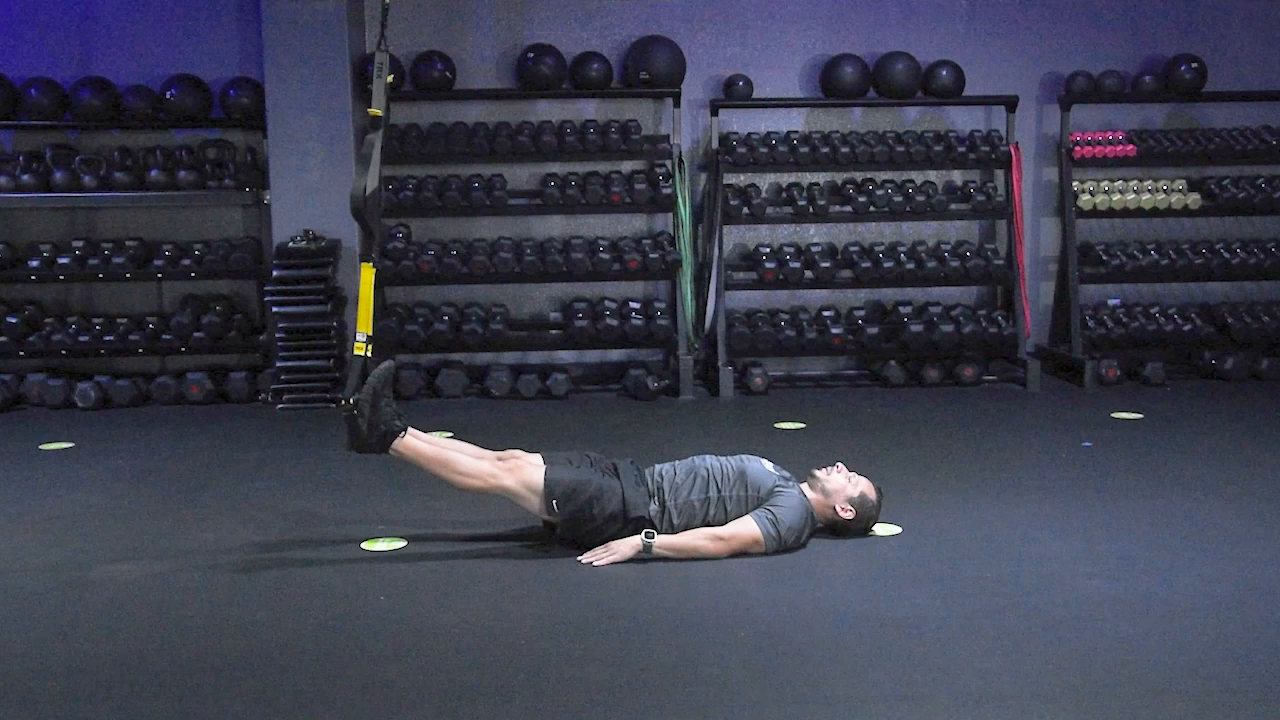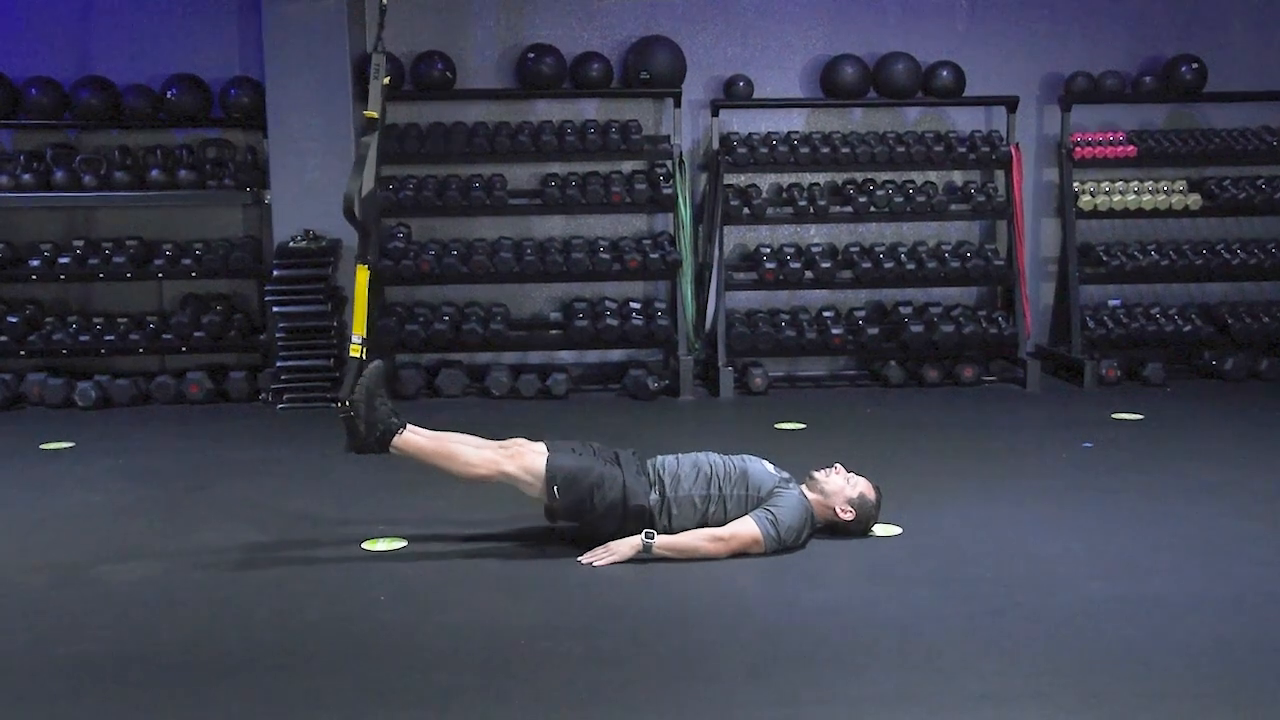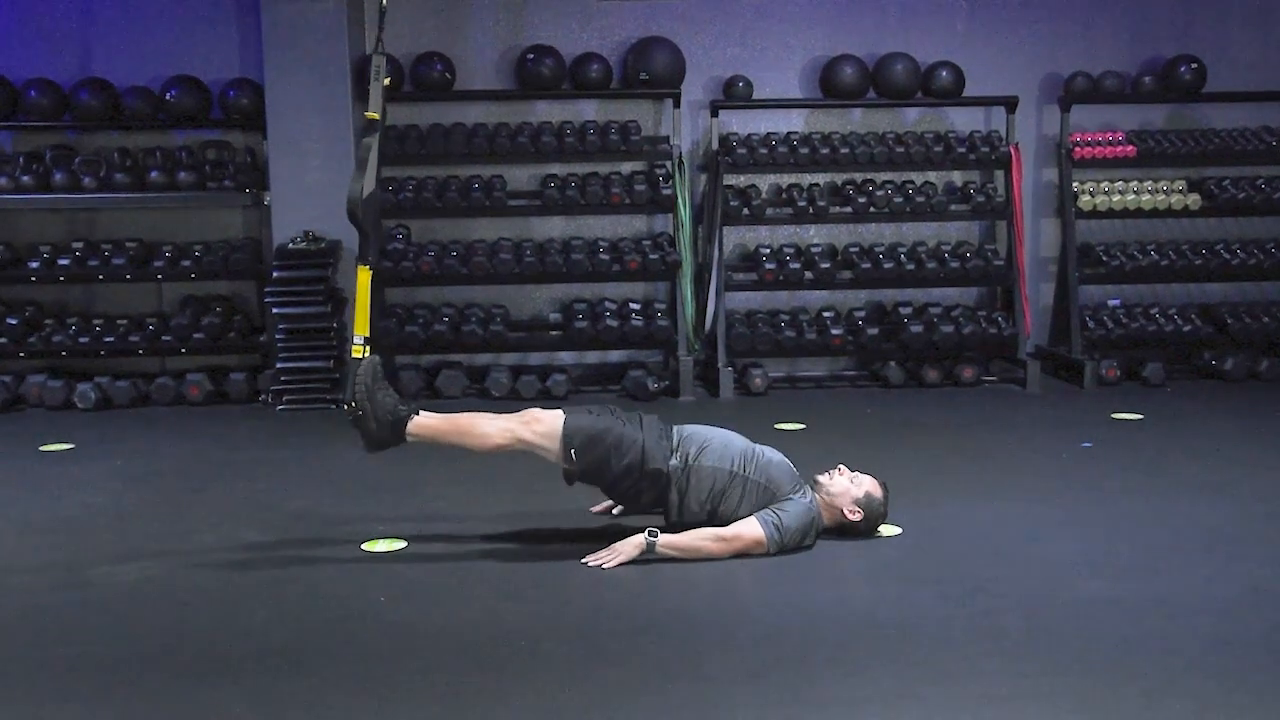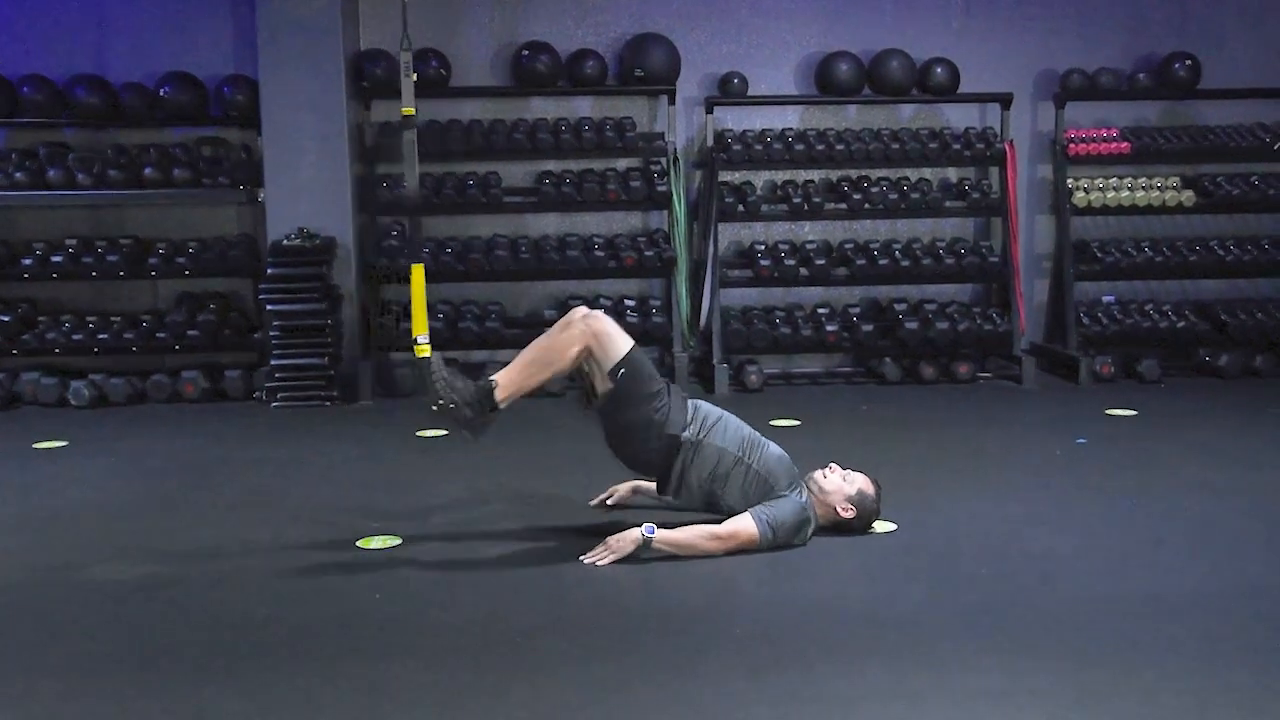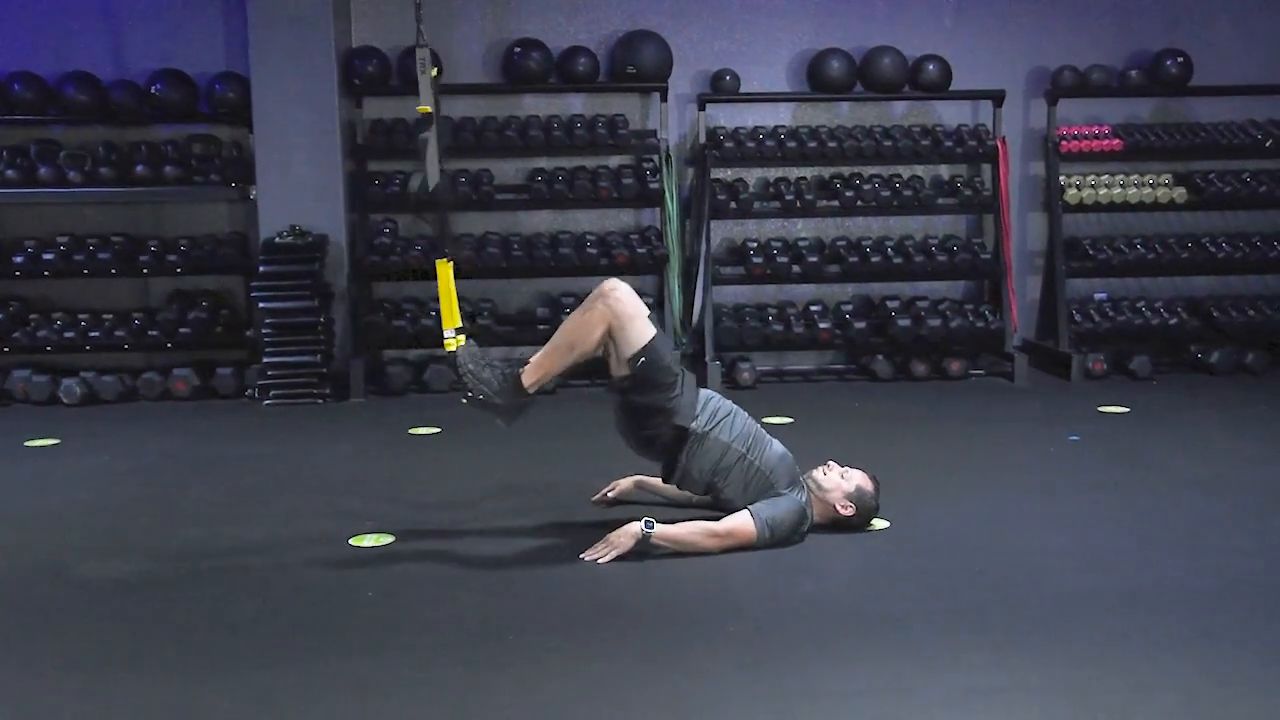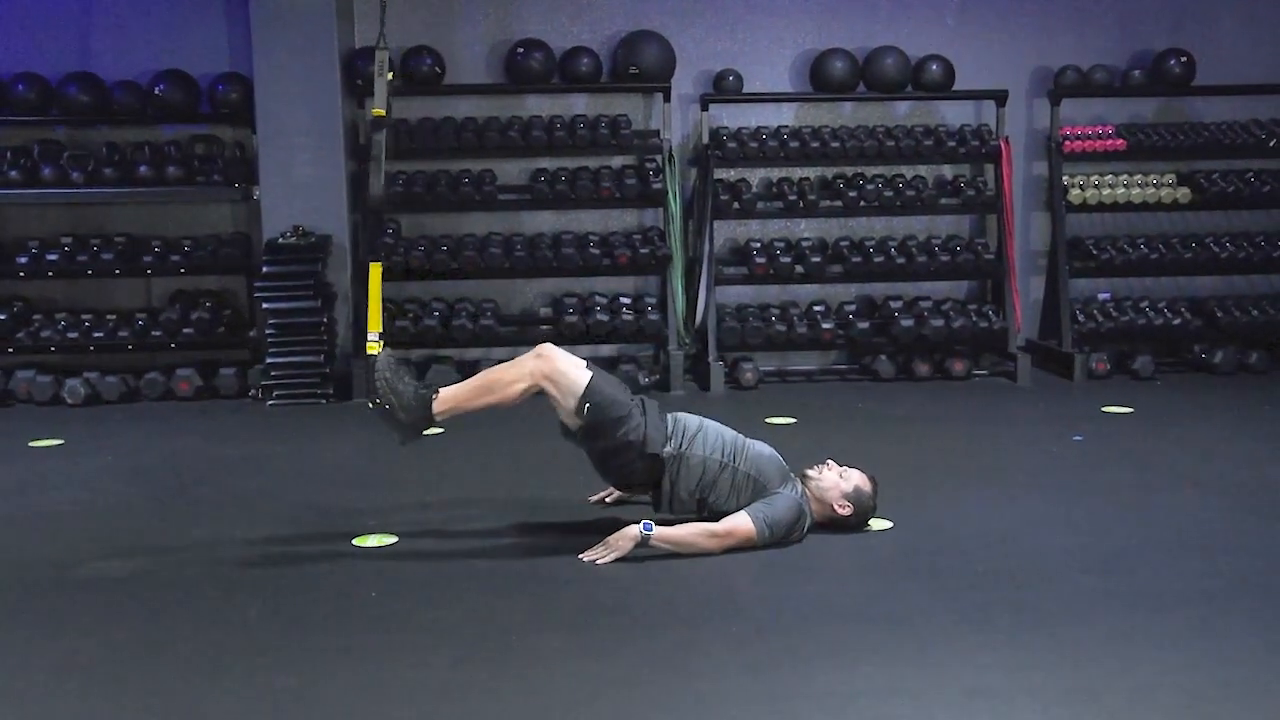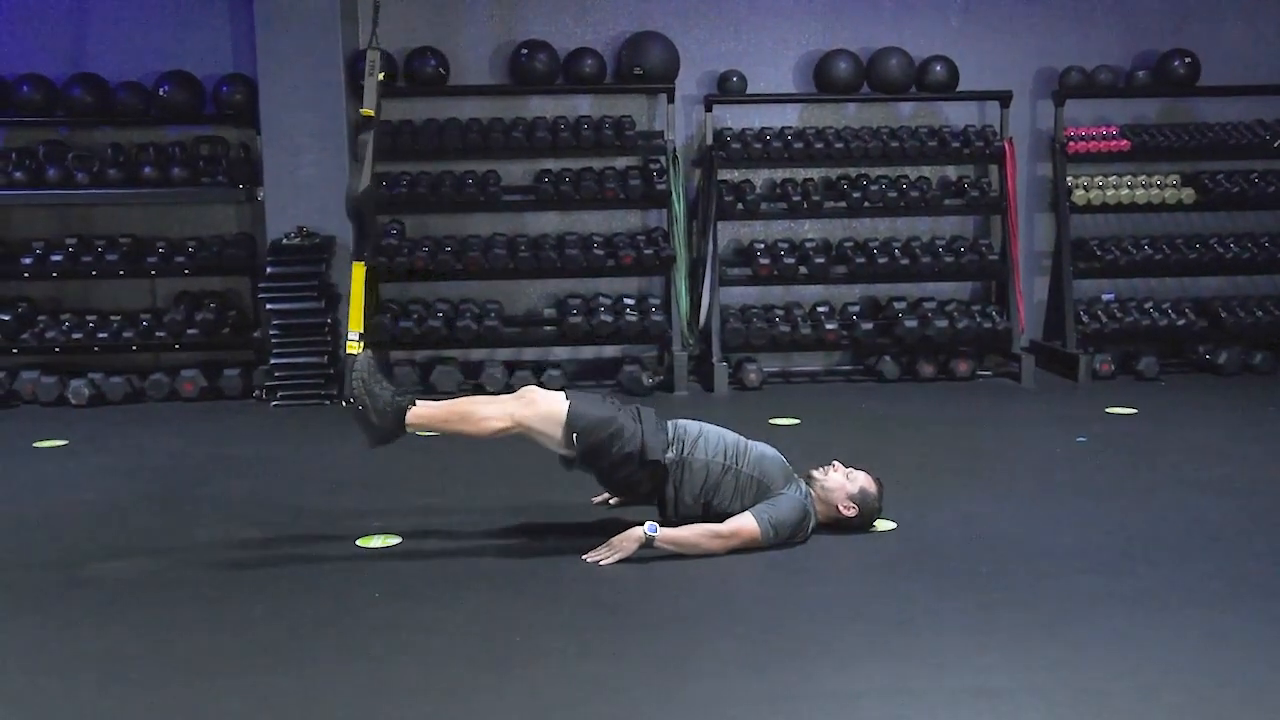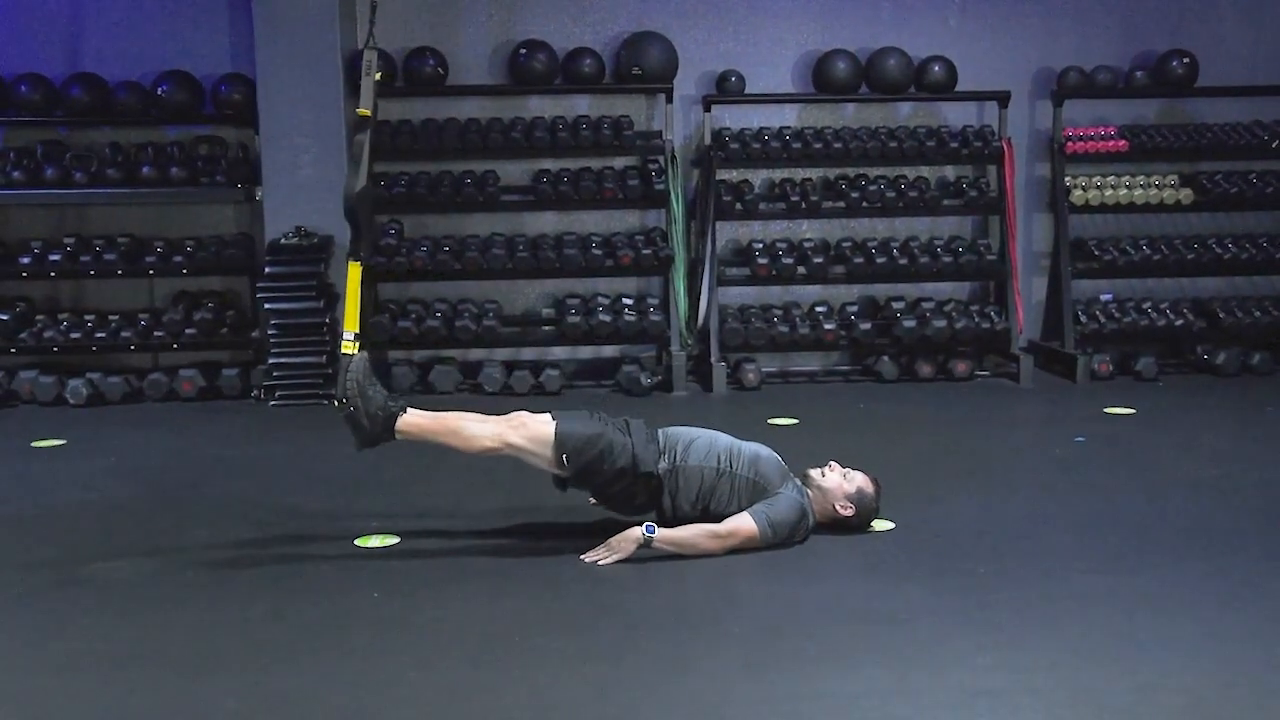
dt=0.5s
person 1, frame 1
left shoulder: (794, 514)
right shoulder: (783, 485)
left elbow: (724, 540)
left wrist: (641, 542)
left hip: (639, 508)
right hip: (641, 481)
left knee: (509, 476)
right knee: (513, 460)
left ankle: (390, 436)
right ankle: (391, 430)
person 1, frame 2
left shoulder: (795, 514)
right shoulder: (783, 485)
left elbow: (724, 540)
left wrist: (641, 541)
left hip: (640, 502)
right hip: (643, 473)
left knee: (510, 462)
right knee: (515, 448)
left ankle: (388, 434)
right ankle: (390, 429)
person 1, frame 3
left shoulder: (802, 518)
right shoulder: (796, 490)
left elbow: (728, 540)
left wrist: (647, 541)
left hip: (659, 468)
right hip: (664, 450)
left knee: (525, 429)
right knee: (532, 420)
left ankle: (400, 426)
right ankle: (404, 418)
person 1, frame 4
left shoulder: (795, 517)
right shoulder: (793, 490)
left elbow: (724, 537)
left wrist: (645, 535)
right wrist: (641, 487)
left hip: (668, 438)
right hip: (679, 426)
left knee: (592, 325)
right knee: (579, 318)
left ankle: (485, 400)
right ankle: (484, 394)
person 1, frame 5
left shoulder: (792, 514)
right shoulder: (793, 490)
left elbow: (723, 534)
left wrist: (645, 531)
left hip: (673, 423)
right hip: (686, 416)
left knee: (613, 299)
right knee: (613, 294)
left ankle: (514, 388)
right ankle: (516, 380)
person 1, frame 6
left shoulder: (790, 513)
right shoulder: (785, 484)
left elbow: (720, 535)
left wrist: (643, 532)
left hip: (650, 452)
right hip: (659, 433)
left knee: (544, 363)
right knee: (547, 360)
left ankle: (424, 408)
right ankle: (431, 400)
person 1, frame 7
left shoulder: (795, 513)
right shoulder: (788, 482)
left elbow: (724, 536)
left wrist: (647, 533)
left hip: (654, 464)
right hip: (658, 441)
left knee: (525, 410)
right knee: (529, 400)
left ankle: (397, 416)
right ankle: (402, 409)
person 1, frame 8
left shoulder: (793, 513)
right shoulder: (784, 482)
left elbow: (723, 536)
left wrist: (644, 533)
left hip: (647, 474)
right hip: (650, 448)
left knee: (511, 432)
right knee: (517, 424)
left ankle: (389, 422)
right ankle: (394, 416)
